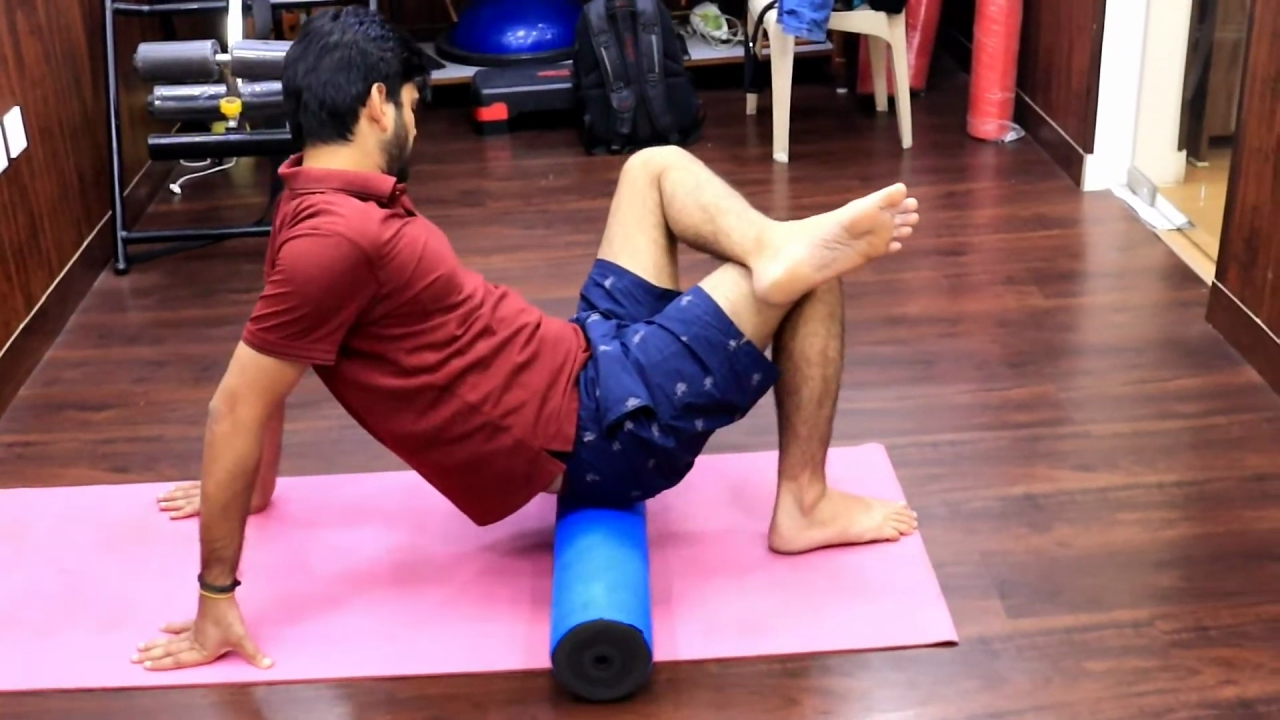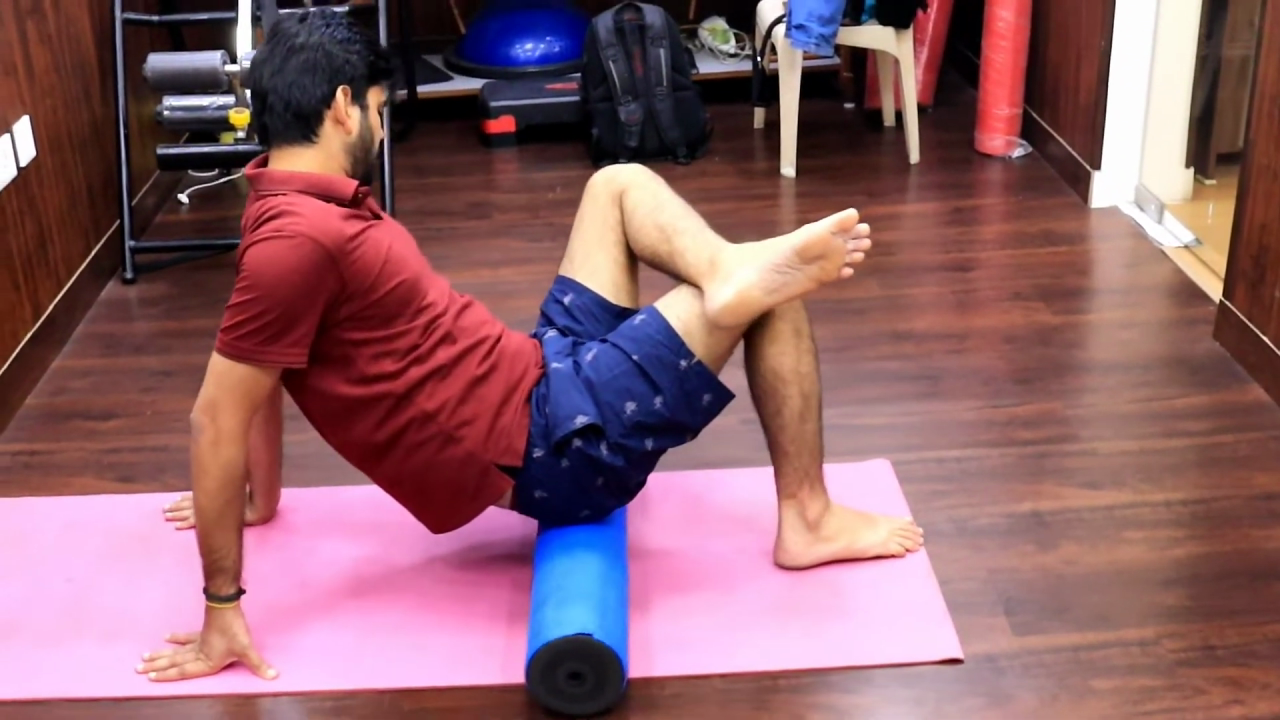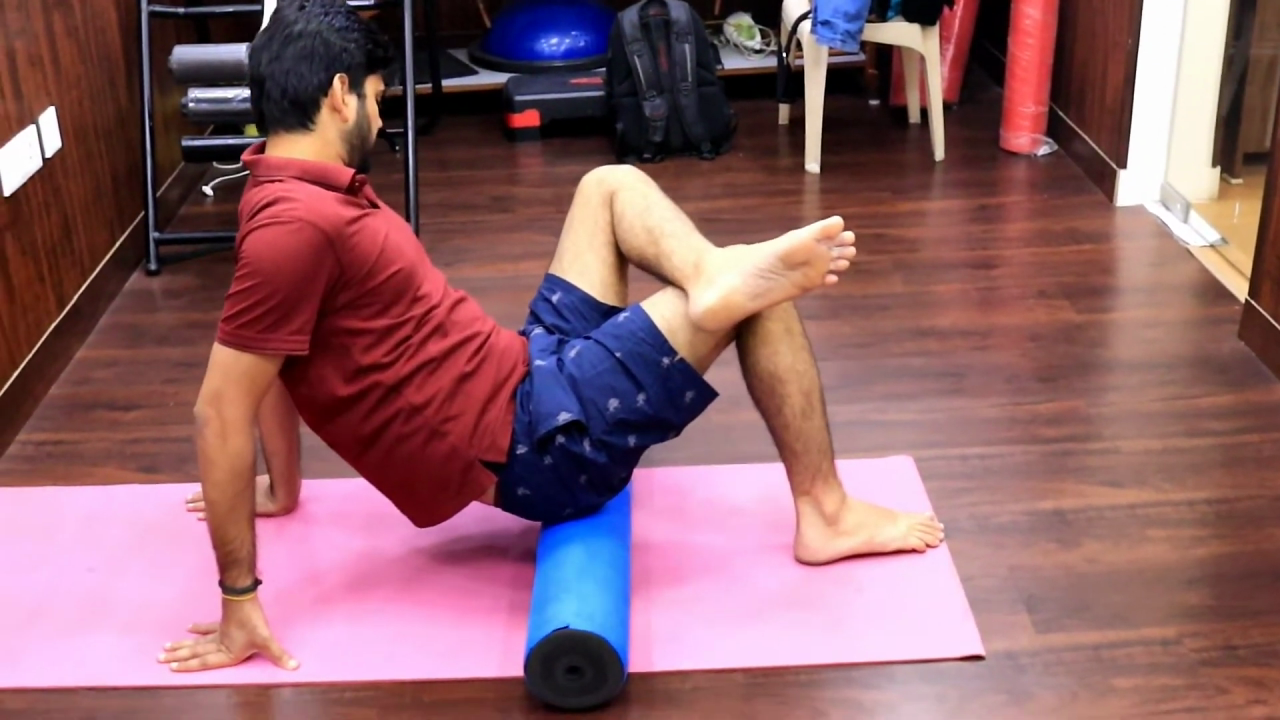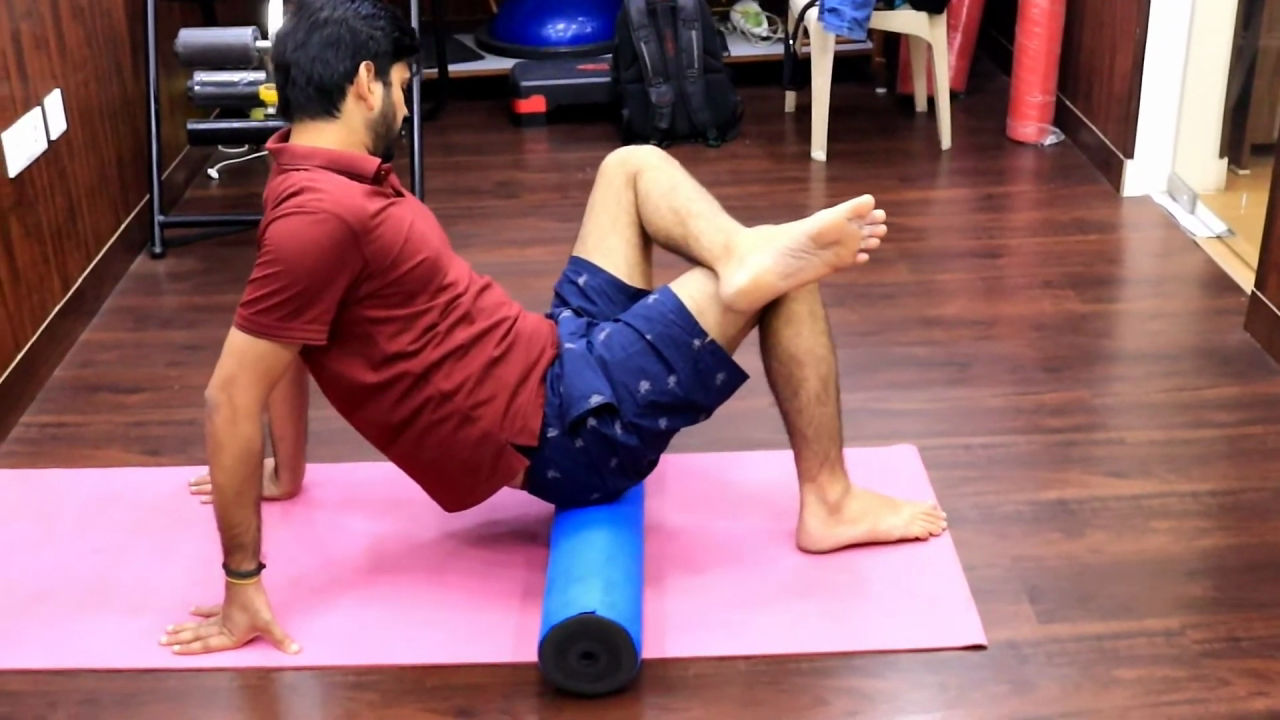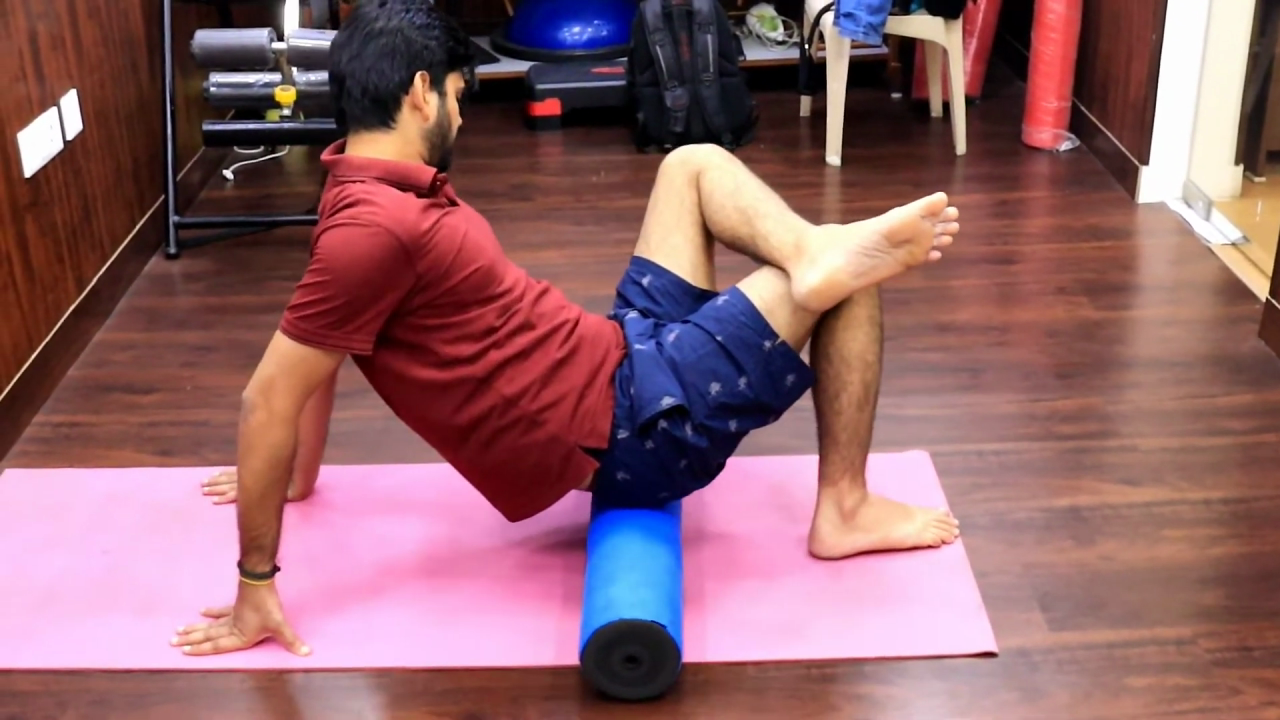
dt=0.5s
person 1, frame 1
left shoulder: (324, 202)
right shoulder: (338, 236)
left elbow: (259, 376)
right elbow: (235, 408)
left wrist: (256, 486)
right wrist: (217, 599)
left hip: (588, 359)
right hip: (600, 426)
left knee: (658, 167)
right knee: (813, 273)
left ankle: (776, 247)
right ankle: (805, 503)
person 1, frame 2
left shoulder: (298, 202)
right shoulder: (300, 238)
left elbow: (265, 376)
right elbow: (216, 418)
left wrist: (263, 497)
right wrist: (222, 608)
left hip: (540, 377)
right hip: (548, 443)
left knee: (622, 184)
right knee: (776, 296)
left ankle: (730, 272)
right ankle: (809, 519)
person 1, frame 3
left shoulder: (299, 193)
right shoulder: (297, 224)
left elbow: (279, 365)
right elbow: (221, 412)
left wrist: (284, 489)
right wrist: (238, 601)
left hip: (530, 374)
right hip: (534, 441)
left knee: (612, 185)
right knee: (762, 297)
left ankle: (713, 277)
right ankle: (825, 512)
person 1, frame 4
left shoulder: (323, 177)
right shoulder: (322, 213)
left elbow: (287, 348)
right elbow: (232, 395)
left wrist: (287, 471)
right wrist: (242, 584)
left hip: (560, 355)
right hip: (565, 424)
left knee: (634, 165)
right knee: (790, 277)
left ankle: (746, 256)
right ankle: (830, 501)
person 1, frame 5
left shoulder: (376, 186)
right shoulder: (377, 226)
left elbow: (315, 350)
right elbow: (268, 400)
left wrist: (302, 477)
right wrist: (256, 584)
left hip: (621, 354)
right hip: (631, 426)
left knee: (696, 164)
right knee: (845, 281)
left ankle: (817, 257)
right ankle: (847, 508)
